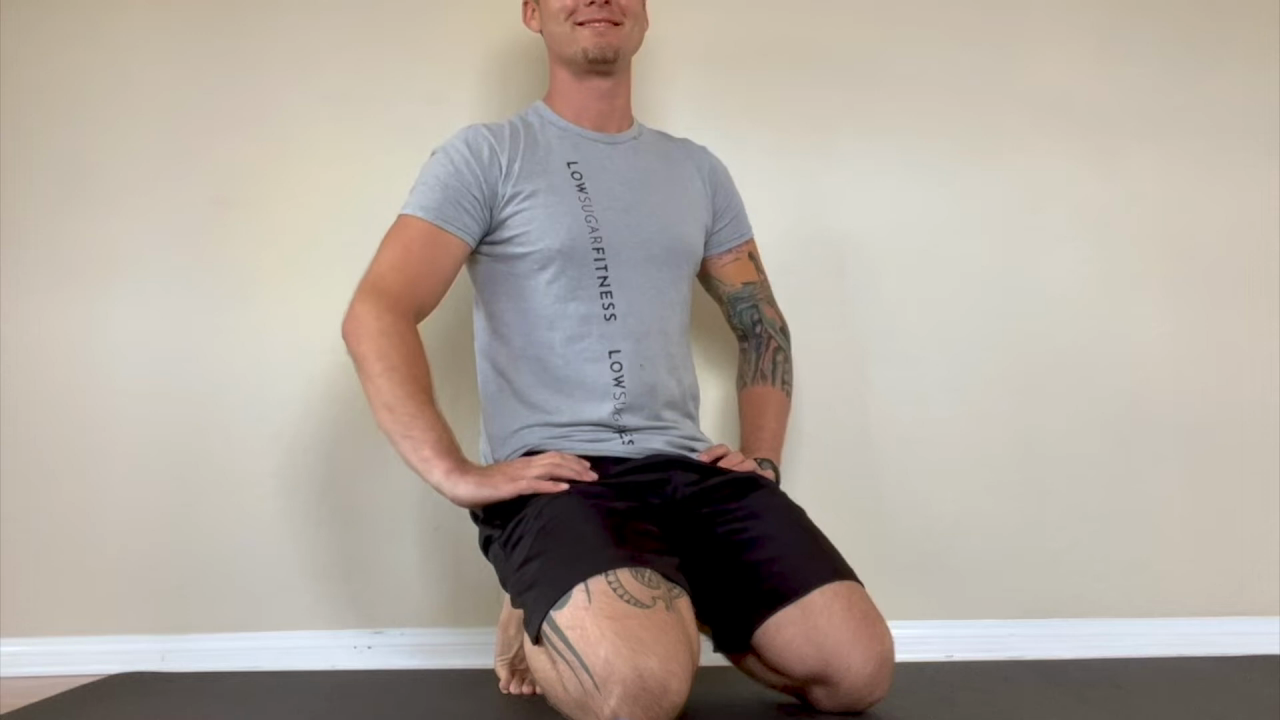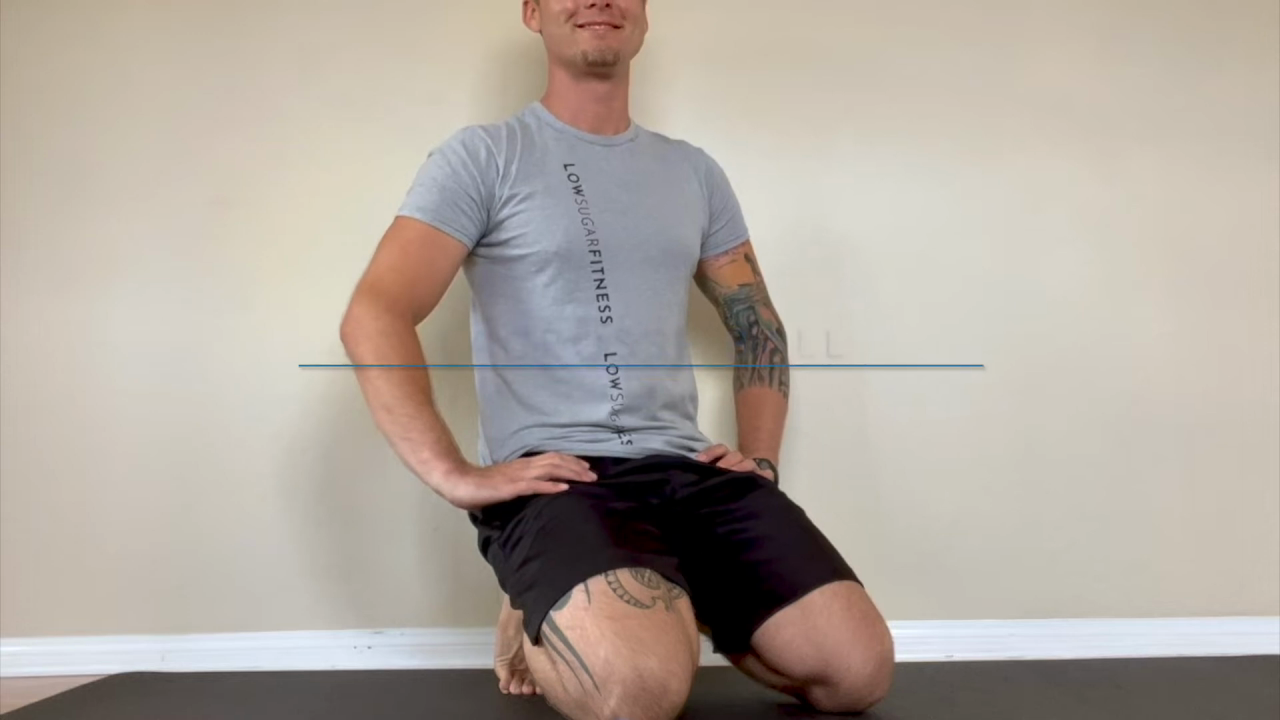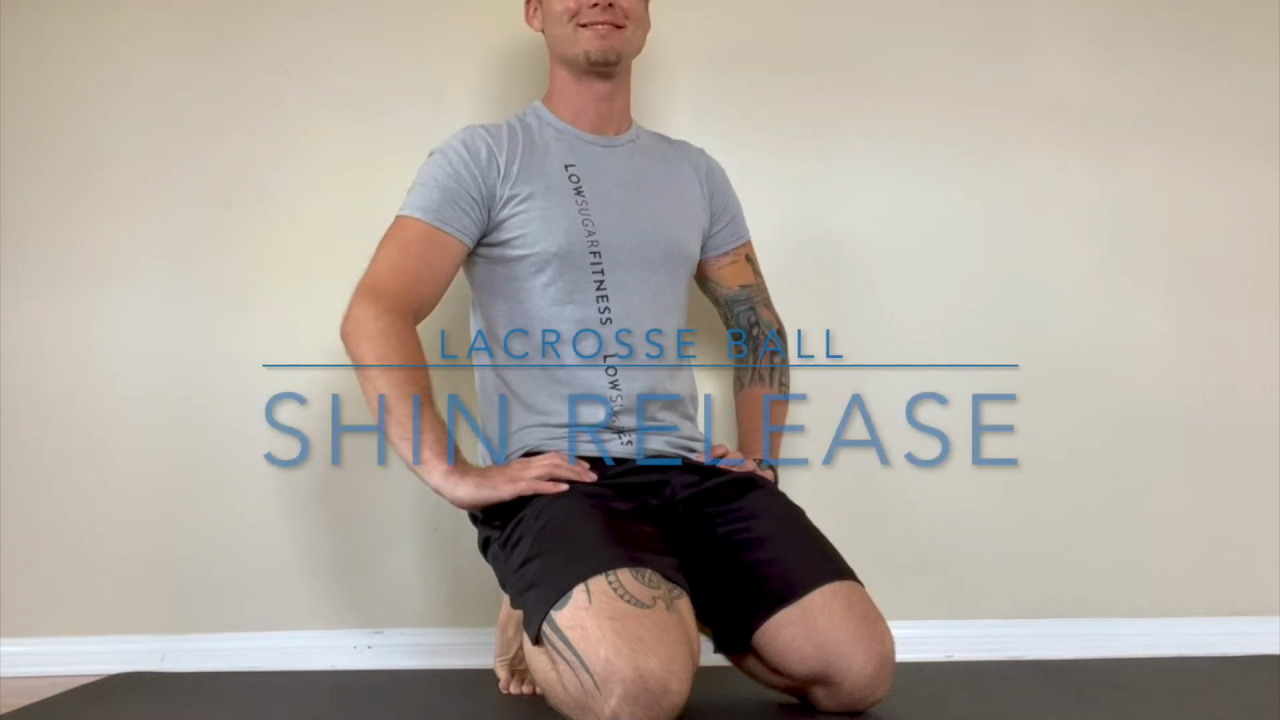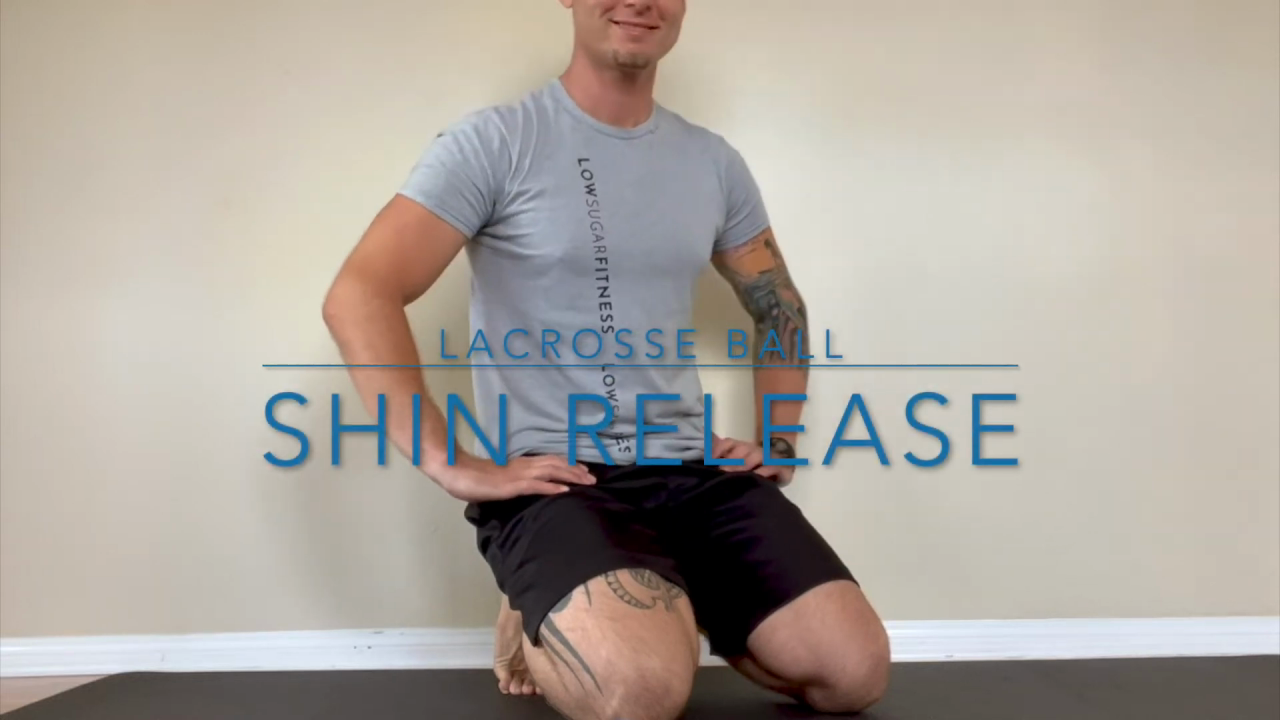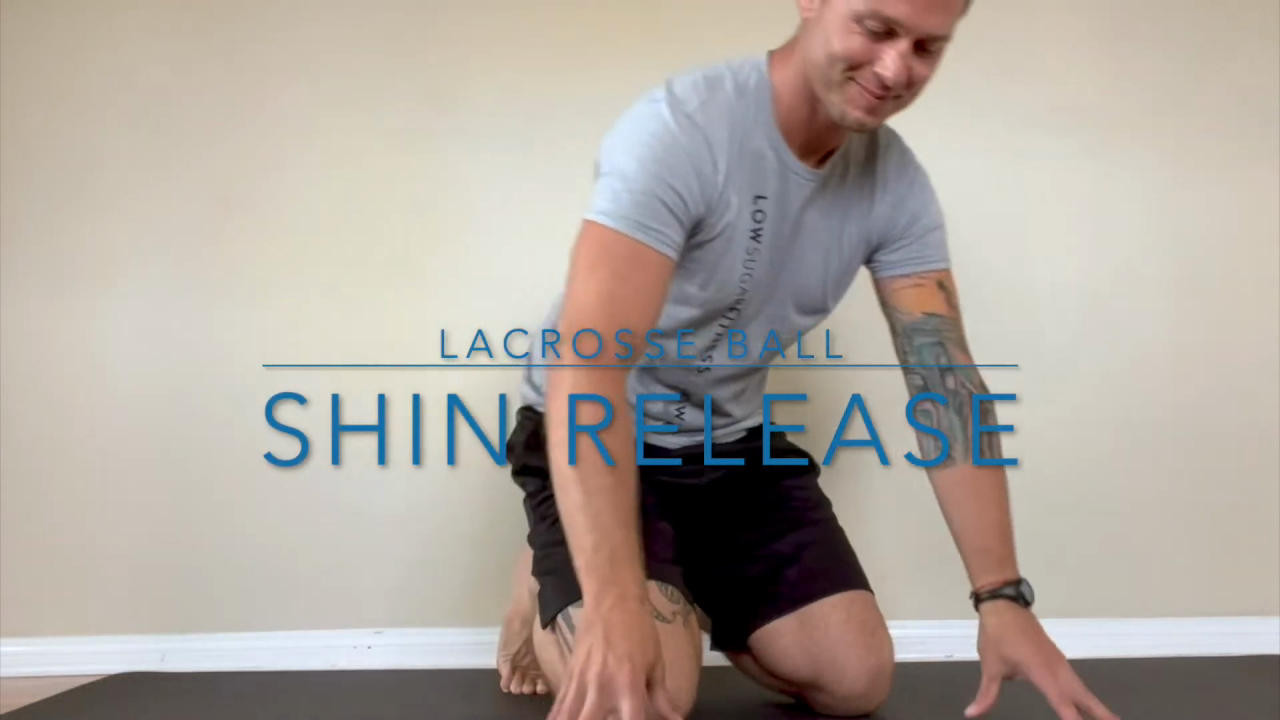
dt=0.7s
person 1, frame 1
left shoulder: (698, 170)
right shoulder: (486, 155)
left elbow: (762, 326)
right elbow: (375, 316)
left wrist: (762, 459)
right wrist: (456, 473)
left hip: (689, 468)
right hip: (555, 476)
left ankle: (666, 605)
right ankle: (544, 619)
person 1, frame 2
left shoulder: (693, 171)
right shoulder: (484, 156)
left elbow: (758, 328)
right elbow: (373, 318)
left wrist: (759, 459)
right wrist: (455, 475)
left hip: (689, 469)
right hip: (553, 475)
left ankle: (667, 601)
right ankle: (542, 620)
person 1, frame 3
left shoulder: (695, 172)
right shoulder: (484, 156)
left elbow: (759, 328)
right elbow: (374, 317)
left wrist: (758, 460)
right wrist: (453, 473)
left hip: (689, 469)
right hip: (553, 476)
left ankle: (665, 602)
right ankle: (543, 618)
person 1, frame 4
left shoulder: (713, 161)
right shoulder: (495, 142)
left elbow: (779, 309)
right elbow: (360, 298)
left wrist: (776, 442)
right wrist: (449, 463)
left hip: (694, 468)
right hip: (550, 476)
left ankle: (669, 603)
right ankle: (545, 619)
person 1, frame 5
left shoulder: (899, 184)
right shoulder: (678, 127)
left elbow: (945, 380)
right elbow: (583, 361)
left wrist: (1002, 597)
right wrist: (617, 600)
left hip: (738, 446)
right hip: (597, 439)
left ankle: (686, 593)
right ankle: (553, 592)
